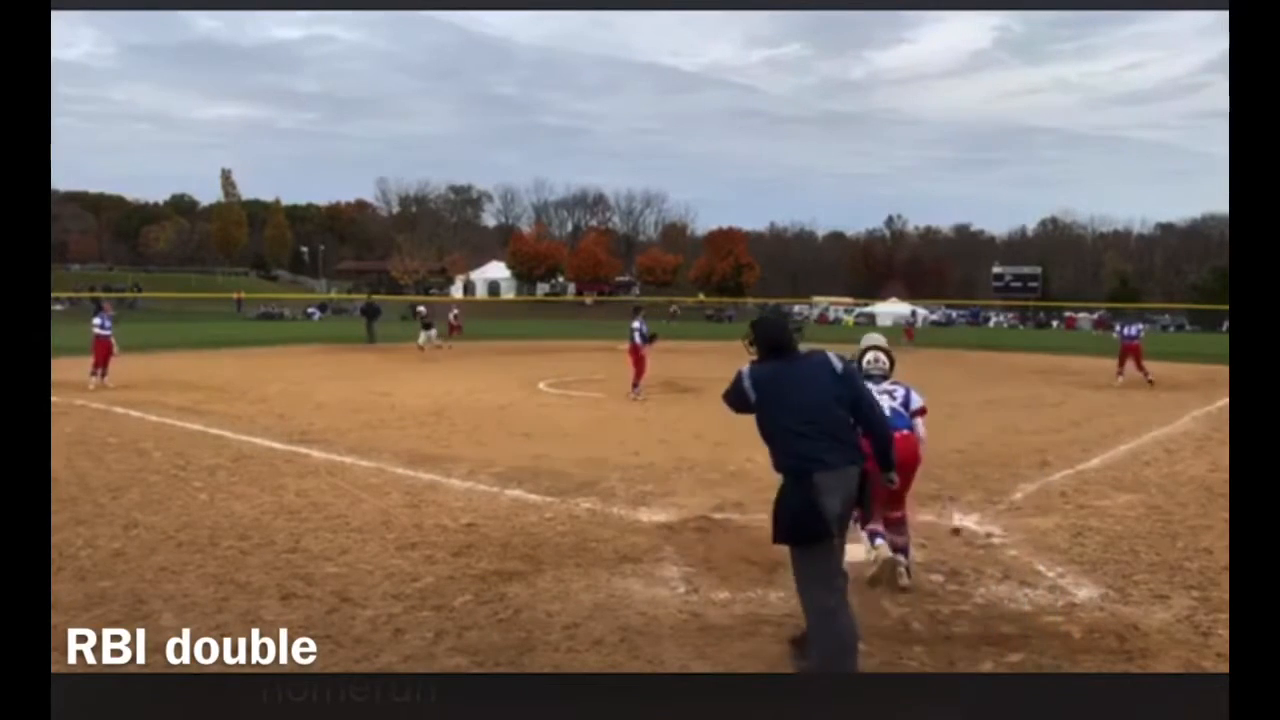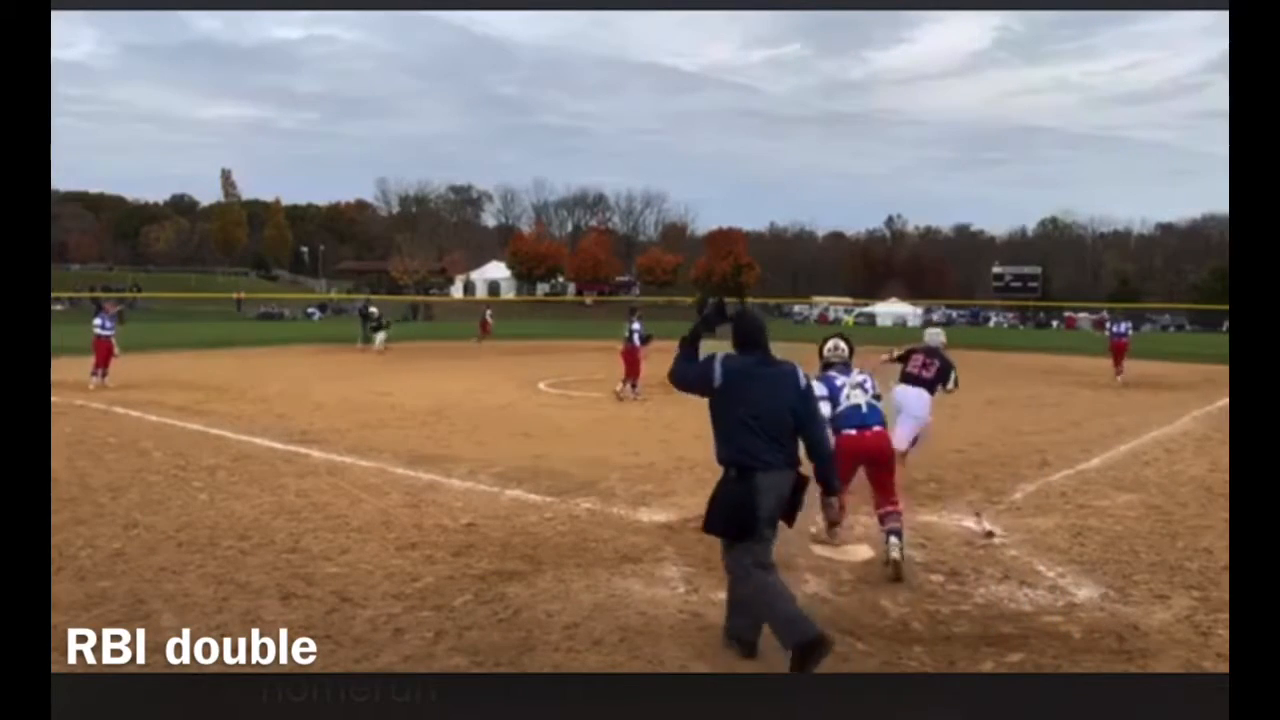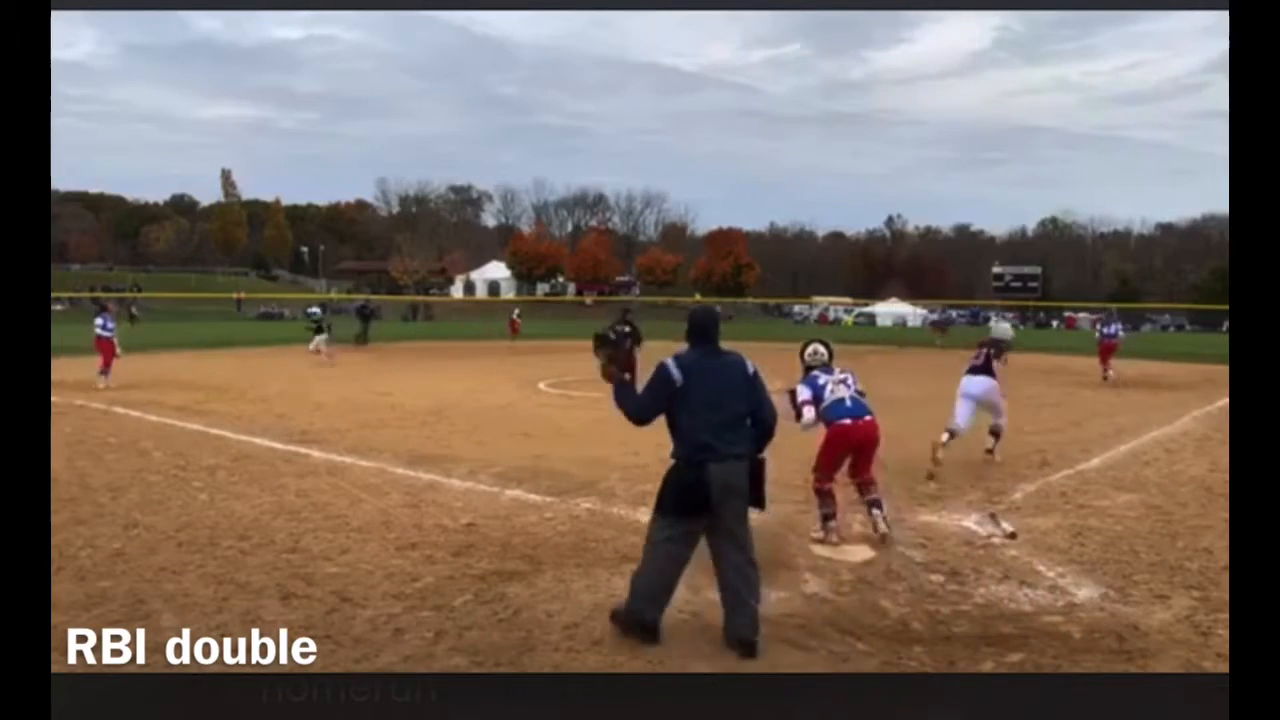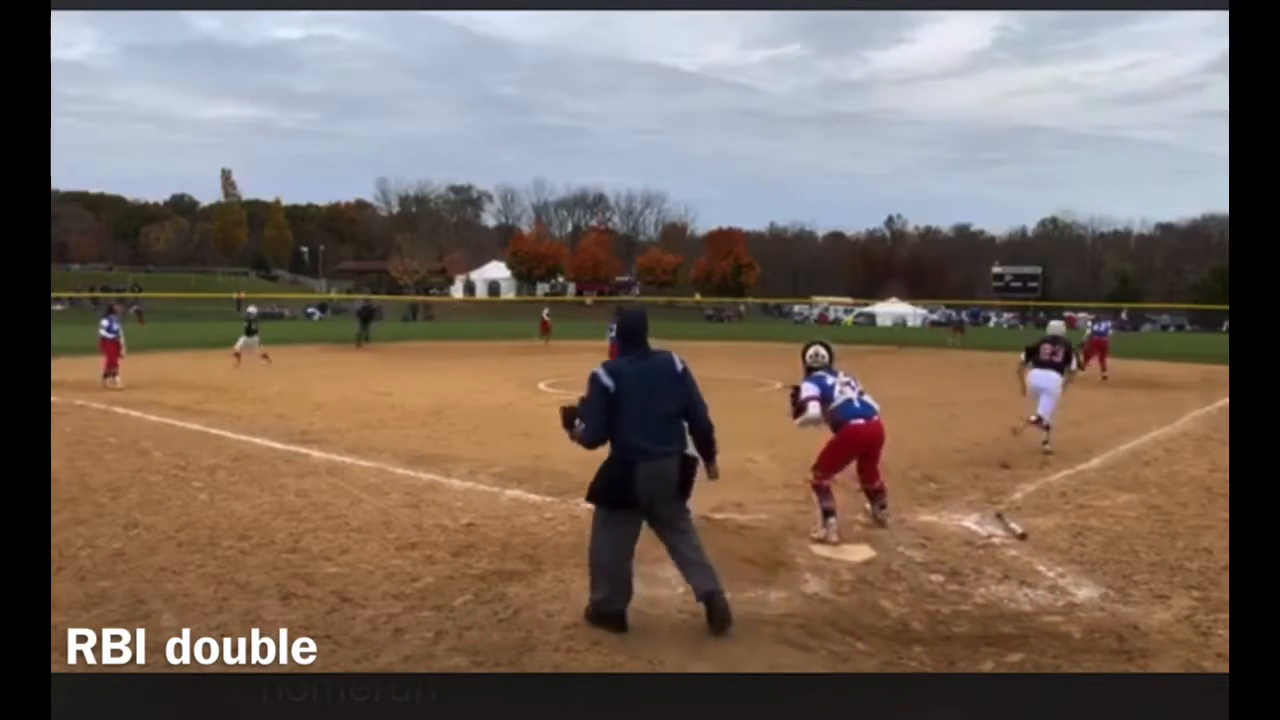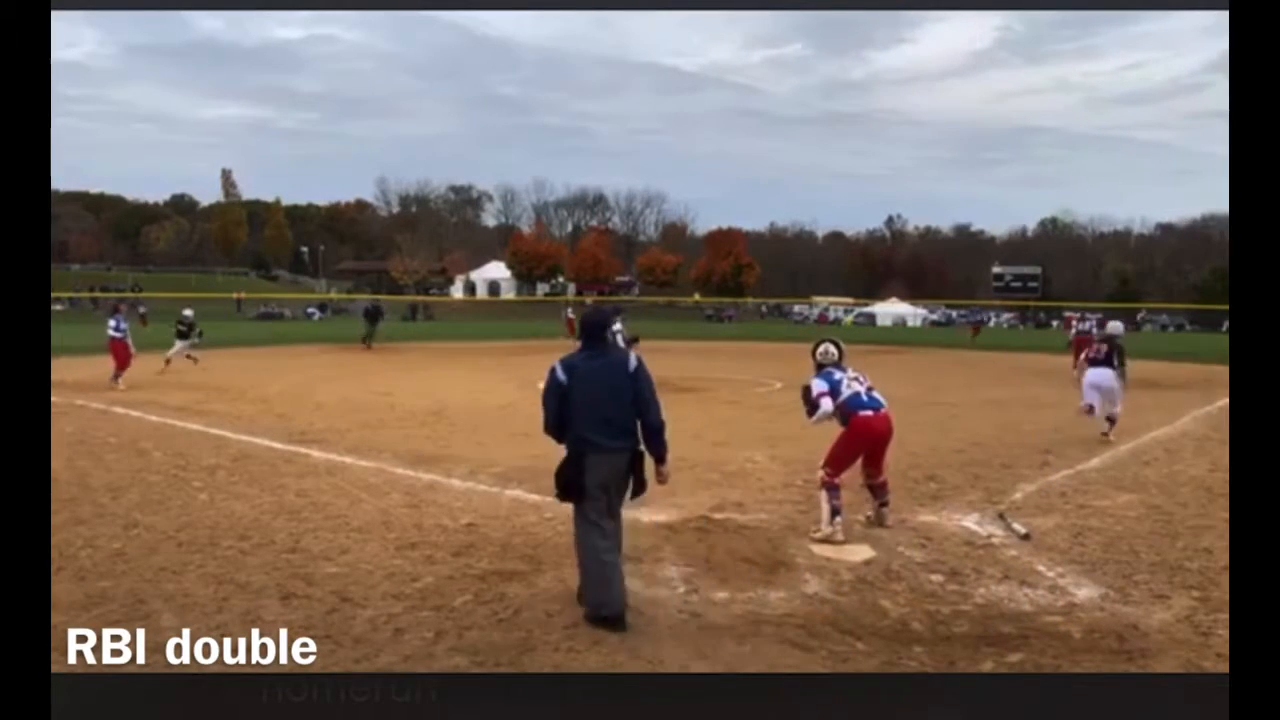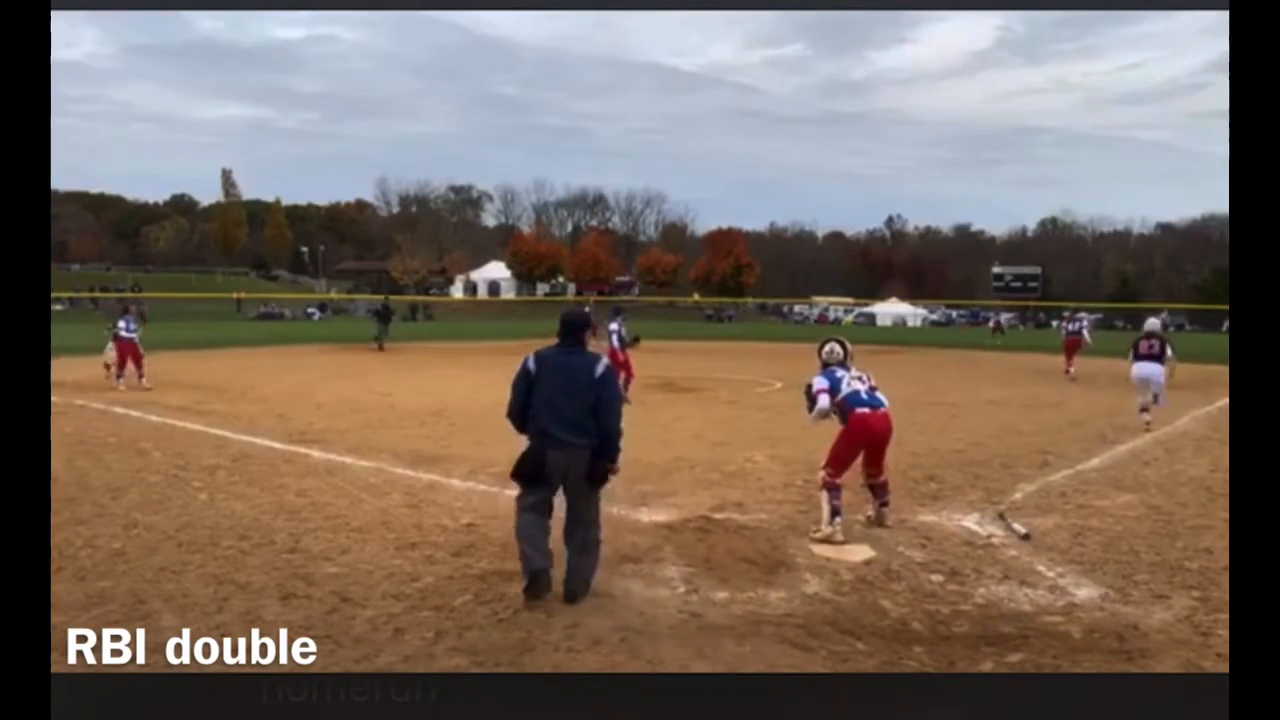
dt=0.3s
person 1, frame 1
left shoulder: (755, 378)
right shoulder: (831, 363)
left elbow: (734, 399)
right elbow: (874, 417)
left wrist: (759, 363)
right wrist: (886, 465)
left hip: (807, 486)
right hip: (848, 477)
left knee: (818, 577)
right knee: (827, 565)
left ankle: (832, 665)
right ankle: (819, 640)
person 1, frame 2
left shoulder: (722, 368)
right shoulder: (793, 375)
left elbow: (682, 376)
right elbow: (816, 436)
left wrist: (693, 337)
right wrist: (829, 488)
left hip: (746, 483)
right hip: (783, 480)
left knee: (750, 567)
right knee: (750, 555)
left ankle: (805, 637)
right ankle: (741, 632)
person 1, frame 3
left shoulder: (674, 368)
right shoulder: (742, 366)
left elbow: (640, 413)
right elbow: (767, 420)
left wrist: (619, 382)
right wrist: (748, 454)
left hip: (695, 473)
right hip: (738, 471)
left knee: (665, 545)
right knee: (737, 552)
left ankle: (641, 617)
right ankle: (744, 632)
person 1, frame 4
left shoulder: (606, 374)
right shoulder: (672, 365)
left elbow: (595, 435)
right elbow: (699, 417)
left wrist: (577, 432)
right wrist: (709, 456)
left hip: (628, 469)
right hip: (670, 465)
left knee: (610, 537)
right knee: (680, 532)
left ankle: (608, 610)
right ankle: (710, 594)
person 1, frame 5
left shoulder: (564, 369)
right shoulder: (630, 362)
left elbow: (553, 425)
right elbow: (650, 416)
right wrist: (660, 458)
left hip: (586, 461)
right hip: (623, 458)
left knee: (595, 531)
right knee: (609, 520)
left ankle: (608, 608)
right ankle: (604, 593)
person 1, frame 6
left shoulder: (536, 361)
right shoulder: (599, 367)
left elbow: (515, 410)
right elbow: (610, 420)
right wrist: (610, 457)
left hip: (544, 453)
right hip: (584, 455)
left knee: (531, 510)
right knee: (584, 521)
left ankle: (538, 572)
right ankle: (576, 585)
person 2, frame 1
right shoulder: (904, 391)
right elbow: (920, 433)
left hip: (873, 445)
right hip: (906, 445)
left knee: (869, 503)
right knee: (894, 506)
left ankle: (880, 549)
right ankle: (900, 566)
person 2, frame 2
left shoulder: (823, 382)
right shoulder: (866, 377)
left elbow: (824, 416)
left hip: (850, 439)
right hip: (880, 438)
right knee: (887, 499)
left ankle: (833, 533)
right ankle: (893, 546)
person 2, frame 3
left shoulder: (806, 384)
right shoulder: (847, 375)
left elbow: (808, 420)
left wrist: (801, 421)
left hip: (841, 429)
right hip: (869, 425)
left knee: (822, 478)
right knee: (862, 474)
left ankle: (830, 530)
right ankle: (878, 518)
person 2, frame 4
left shoulder: (811, 383)
right shoulder: (846, 378)
left elbow: (814, 413)
right elbow: (874, 407)
left wrist: (799, 421)
left hip: (852, 432)
right hip: (876, 428)
left knee: (820, 475)
right knee: (869, 472)
left ankle: (828, 529)
right ankle: (881, 513)
person 2, frame 5
left shoulder: (820, 380)
right shoulder: (855, 375)
left elbow: (827, 409)
right elbow: (880, 401)
left wrist: (814, 418)
left hip: (861, 424)
right hip: (884, 421)
left knee: (829, 473)
right knee: (873, 468)
left ankle: (832, 527)
right ankle: (881, 513)
person 2, frame 6
left shoulder: (823, 378)
right shoulder: (861, 375)
left elbow: (823, 406)
right elbow: (884, 402)
left wrist: (814, 415)
left hip: (859, 422)
right hip: (884, 420)
left knee: (830, 473)
right knee: (874, 467)
left ankle: (832, 527)
right ankle: (882, 513)
